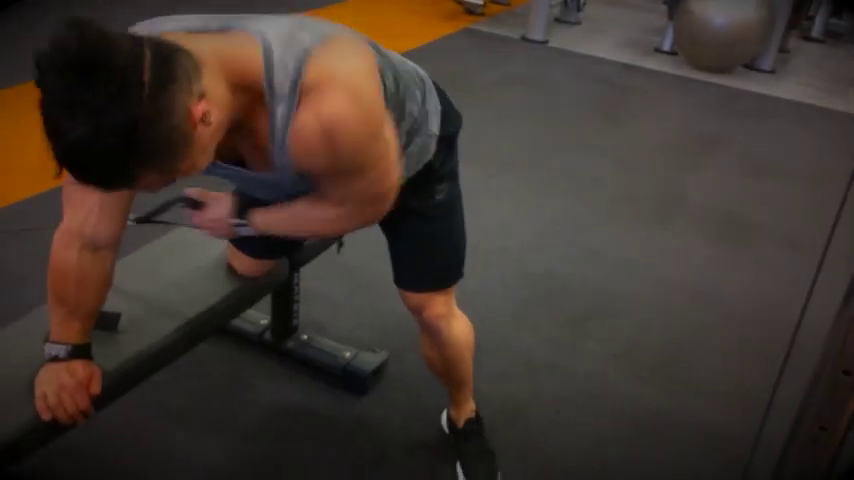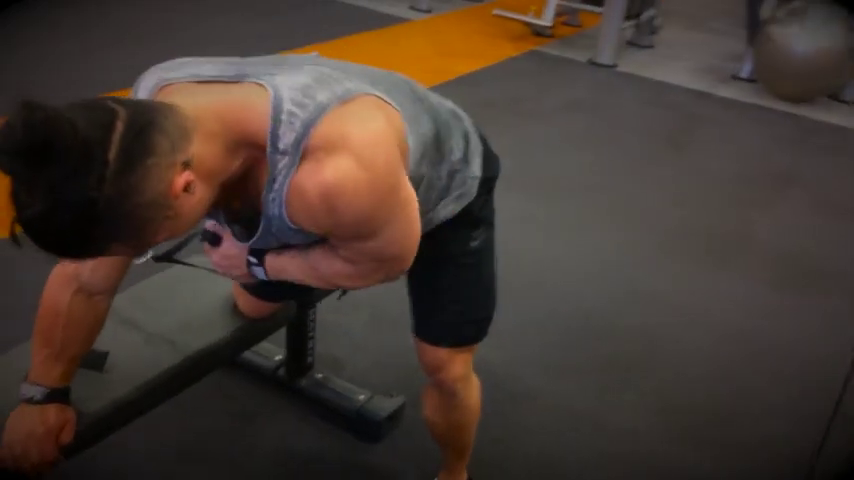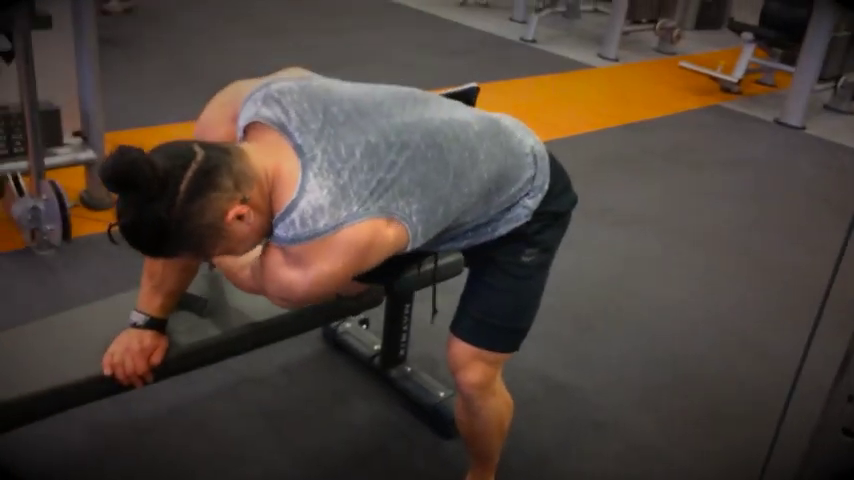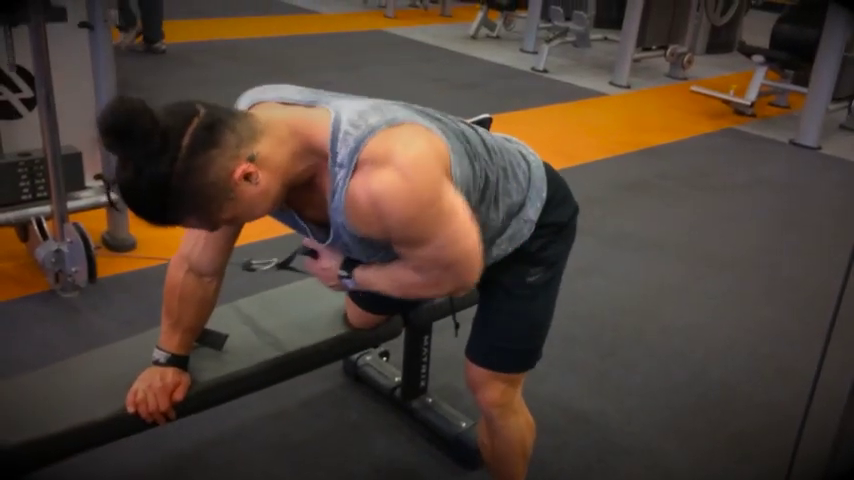
dt=1s
person 1, frame 1
left shoulder: (330, 107)
right shoulder: (125, 93)
left elbow: (368, 201)
right elbow: (86, 233)
left wrist: (243, 217)
right wrist: (65, 351)
left hip: (408, 144)
left knee: (431, 307)
right knee: (245, 264)
left ankle: (463, 418)
person 1, frame 2
left shoulder: (335, 172)
right shoulder: (128, 134)
left elbow: (386, 260)
right elbow: (84, 279)
left wrist: (258, 263)
right wrist: (43, 394)
left hip: (445, 185)
right hip: (332, 196)
left knee: (445, 367)
right knee: (252, 305)
person 1, frame 3
left shoulder: (308, 263)
right shoulder: (238, 109)
left elbow: (258, 277)
right elbow: (182, 221)
left wrist: (215, 256)
right wrist: (147, 320)
left hip: (522, 201)
right hip: (446, 164)
left knee: (471, 371)
person 1, frame 4
left shoulder: (385, 182)
right shoulder: (231, 144)
left elbow: (459, 272)
right elbow: (197, 265)
left wrist: (349, 273)
right wrist: (169, 358)
left hip: (526, 219)
right hip: (427, 223)
left knee: (491, 391)
right knee: (361, 317)
